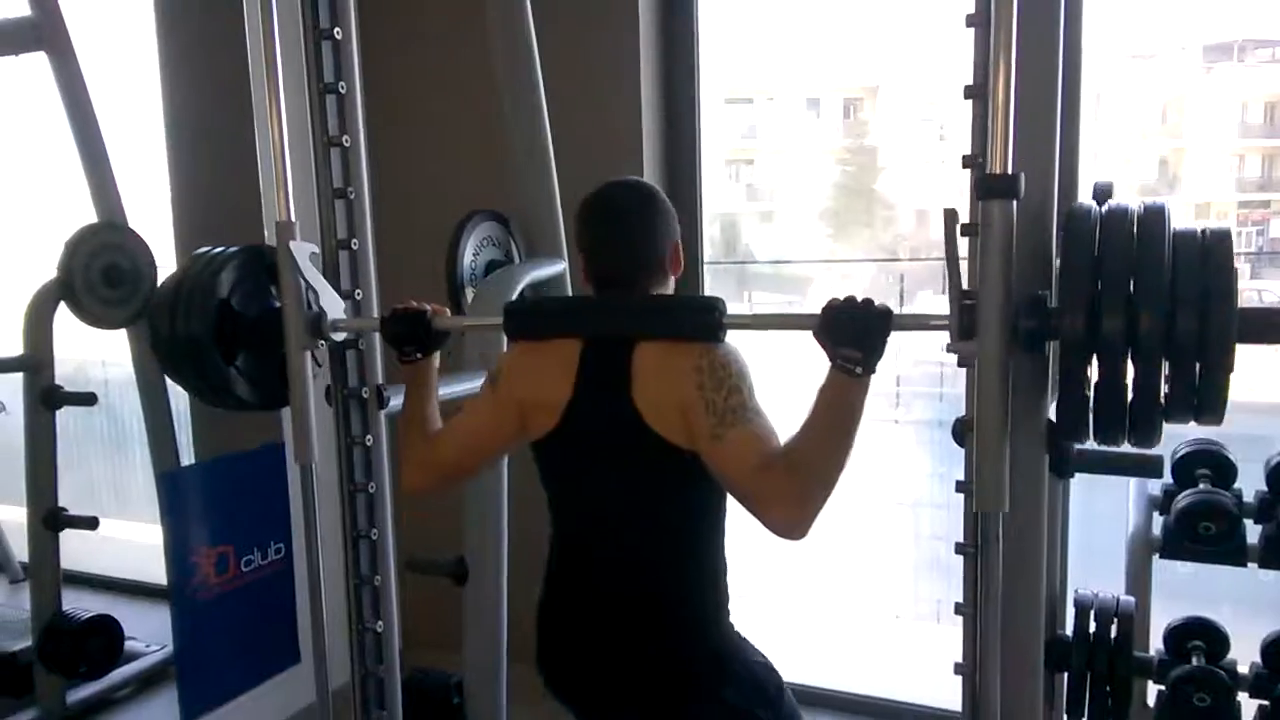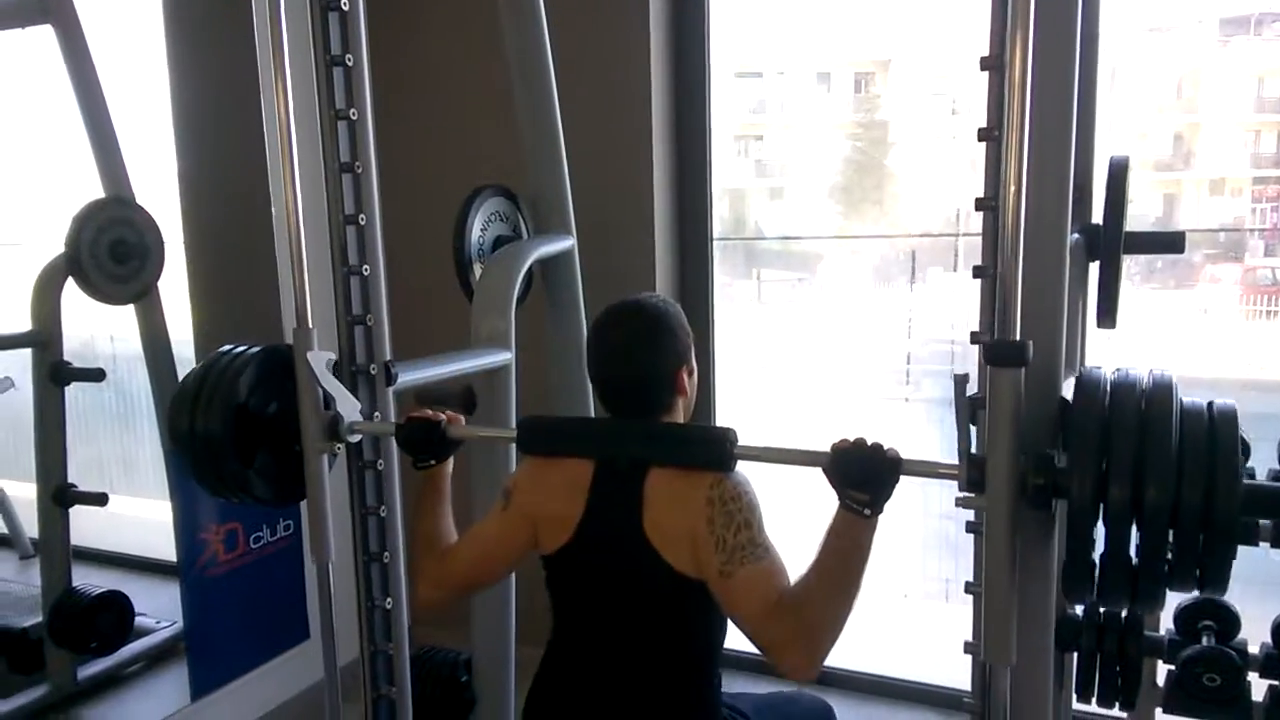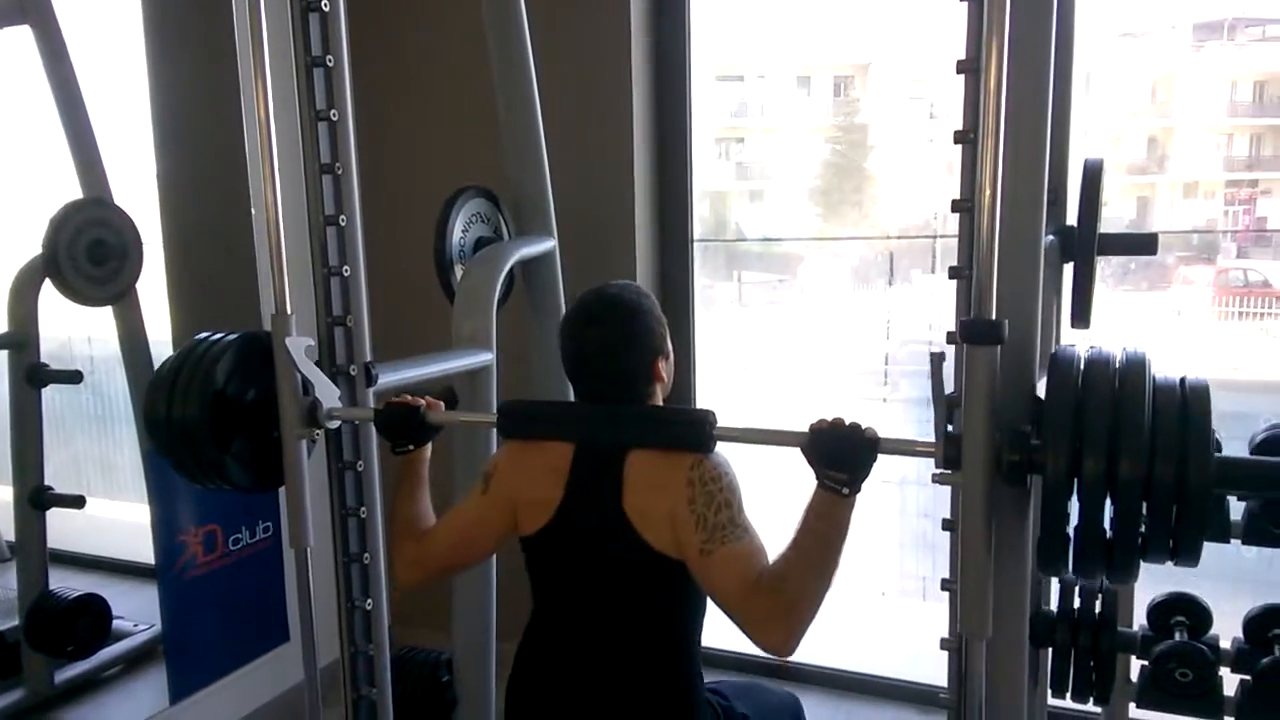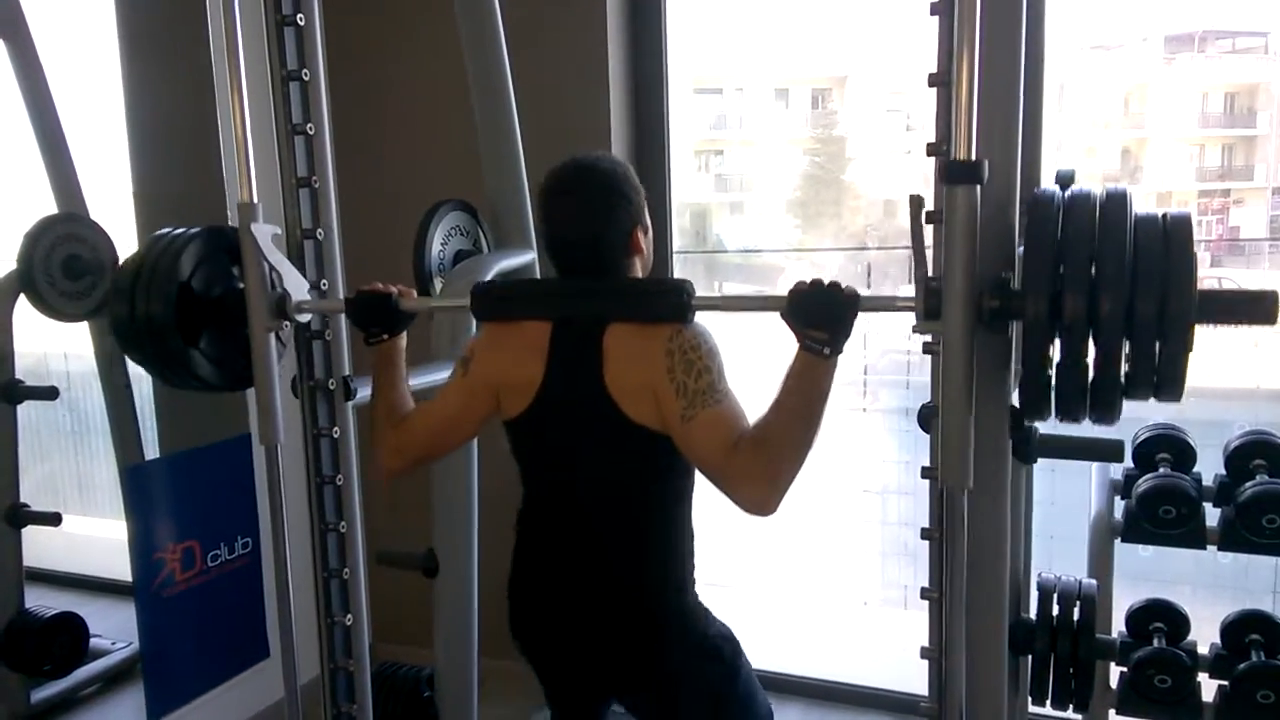
dt=0.5s
person 1, frame 1
left shoulder: (534, 361)
right shoulder: (694, 361)
left elbow: (421, 469)
right elbow: (787, 505)
left wrist: (419, 359)
right wrist: (848, 368)
left hip: (572, 649)
right hip: (683, 659)
person 1, frame 2
left shoulder: (547, 475)
right shoulder: (706, 491)
left elbow: (433, 584)
right elbow: (796, 649)
left wrist: (437, 464)
right wrist: (857, 509)
person 1, frame 3
left shoulder: (526, 460)
right shoulder: (686, 472)
left elbow: (413, 563)
right elbow: (775, 625)
left wrist: (414, 448)
right wrist: (835, 488)
person 1, frame 4
left shoulder: (507, 341)
right shoulder: (664, 343)
left elbow: (397, 449)
right elbow: (756, 485)
left wrist: (389, 340)
right wrist: (817, 349)
left hip: (541, 613)
right hip: (649, 624)
